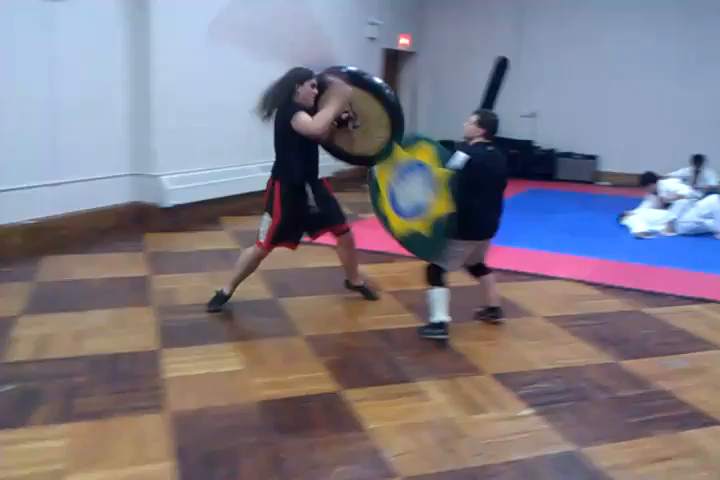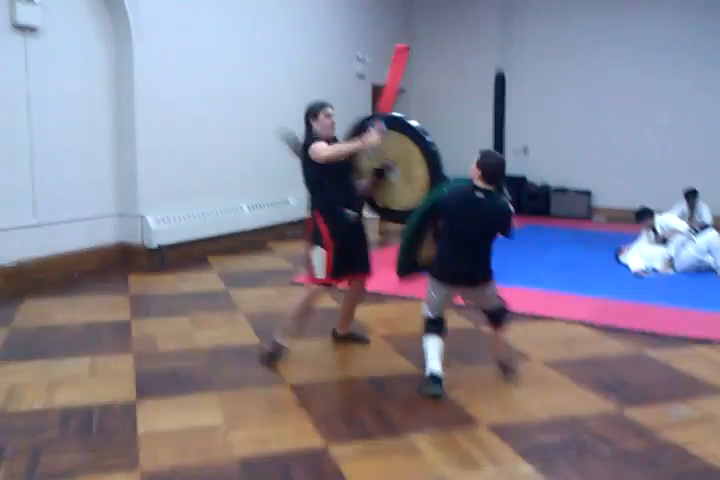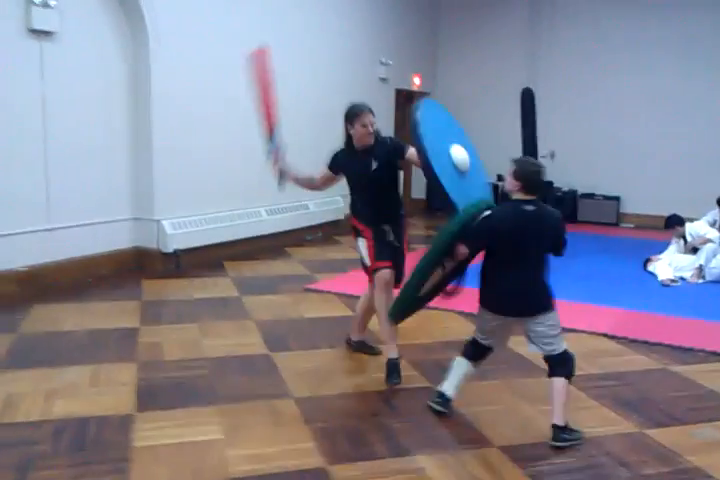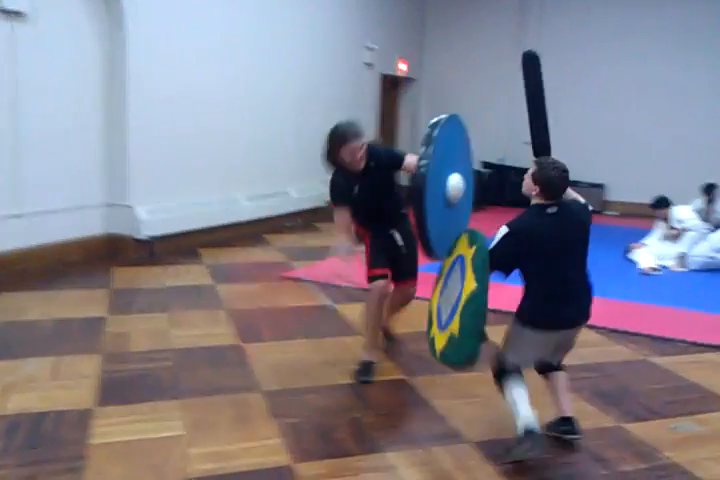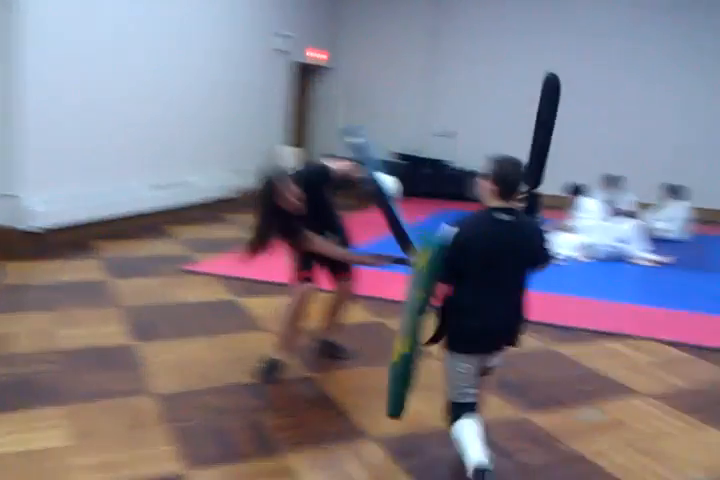
dt=0.3s
person 1, frame 1
left shoulder: (466, 153)
right shoulder: (498, 158)
left hip: (466, 225)
right hip: (488, 224)
left knee: (437, 269)
right knee: (476, 262)
left ankle: (439, 322)
right ankle: (494, 308)
person 1, frame 2
left shoulder: (453, 195)
right shoulder: (499, 206)
left elbow: (438, 220)
right elbow: (507, 230)
left hip: (444, 271)
right hip: (476, 274)
left knee: (433, 321)
right knee: (497, 309)
left ankle: (434, 376)
right ankle: (504, 361)
person 1, frame 3
left shoulder: (495, 217)
right shoulder: (551, 218)
left elbow: (462, 252)
left hip: (497, 300)
right hip: (535, 302)
left knee: (478, 345)
right knee: (560, 360)
left ankle: (444, 395)
right ankle: (560, 426)
person 1, frame 4
left shoulder: (518, 227)
right shoulder: (577, 214)
left elbow: (489, 265)
right wrist: (562, 187)
left hip: (539, 312)
right hip: (578, 309)
left knee: (508, 367)
right knee: (550, 361)
left ankle: (528, 428)
right ankle: (567, 420)
person 1, frame 5
left shoulder: (465, 229)
right shoulder: (530, 231)
left elbow: (442, 284)
right elbow: (541, 261)
left hip: (465, 328)
right hip: (506, 326)
left knee: (462, 404)
right knee: (481, 367)
right ankle: (477, 445)
person 2, frame 1
left shoulder: (306, 111)
right shoulder: (288, 111)
right elbow: (315, 128)
right wrist: (337, 100)
left hip: (311, 185)
right hip: (286, 189)
left knee: (345, 234)
right knee: (263, 247)
left ankle: (355, 280)
right ankle: (227, 290)
person 2, frame 2
left shoulder: (337, 147)
right shoulder: (314, 145)
left elbow: (353, 187)
right elbow: (324, 156)
left wrist: (375, 179)
right wrist: (363, 143)
left hip: (351, 219)
right hip: (327, 220)
left knee: (358, 278)
right knee: (320, 285)
left ankle: (343, 329)
right ankle: (280, 340)
person 2, frame 3
left shoulder: (388, 146)
right shoulder: (343, 158)
left elbow: (422, 158)
right elbow: (319, 184)
right wrist: (288, 174)
left hip: (393, 223)
right hip: (367, 225)
left knee: (379, 285)
right knee: (384, 277)
left ankle: (355, 336)
right ankle: (392, 356)
person 2, frame 4
left shoulder: (381, 156)
right shoulder: (340, 183)
left elbow: (418, 165)
right elbow: (344, 231)
left hip: (399, 225)
right hip: (370, 231)
left knee: (407, 290)
right knee: (379, 287)
left ankle: (384, 323)
right ankle: (368, 356)
person 2, frame 5
left shoulder: (310, 175)
right shoulder: (284, 223)
left elbow: (347, 168)
right elbow: (323, 247)
right wrist: (365, 258)
left hip: (329, 227)
right hip: (307, 240)
left knee: (345, 286)
right knee: (304, 289)
left ankle: (326, 338)
right ankle: (279, 356)
